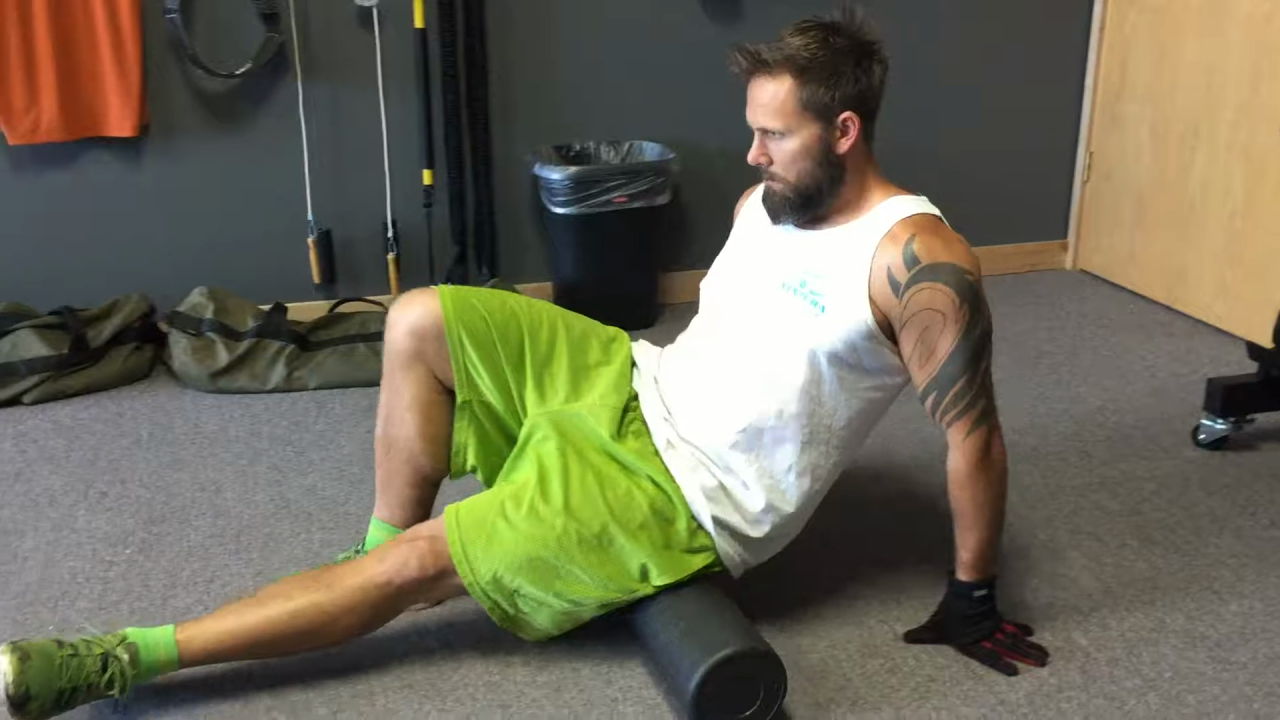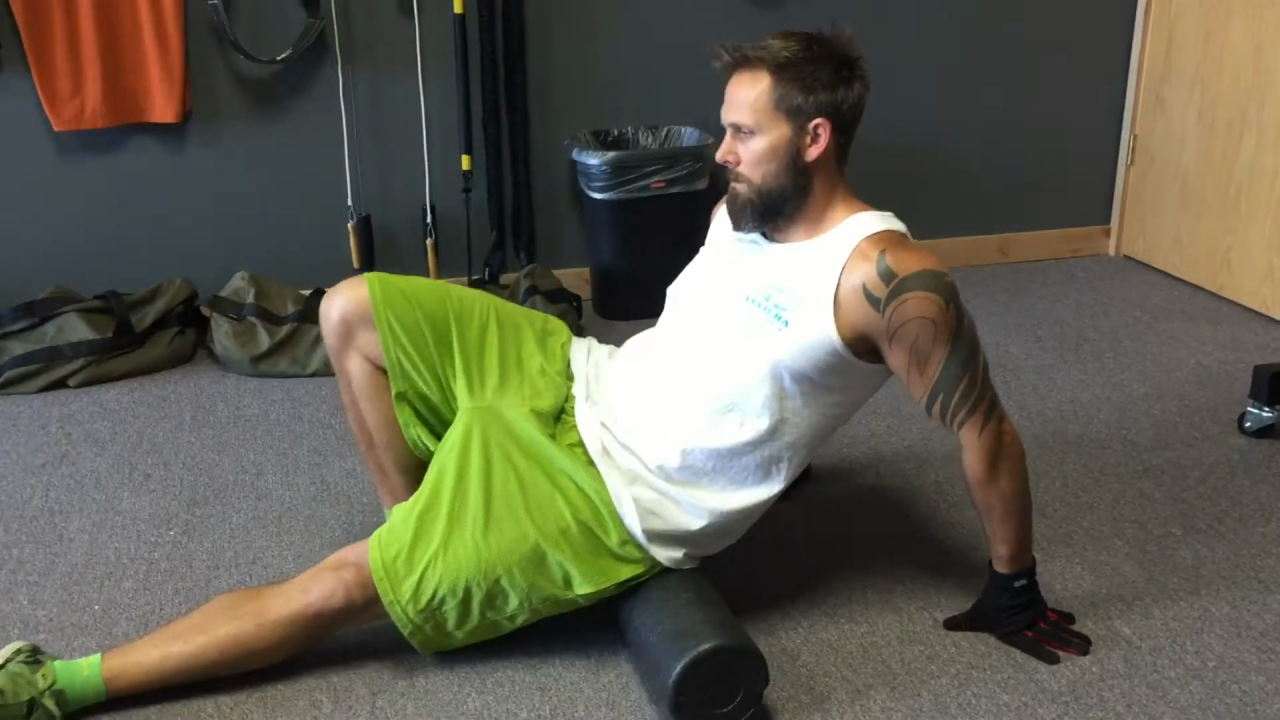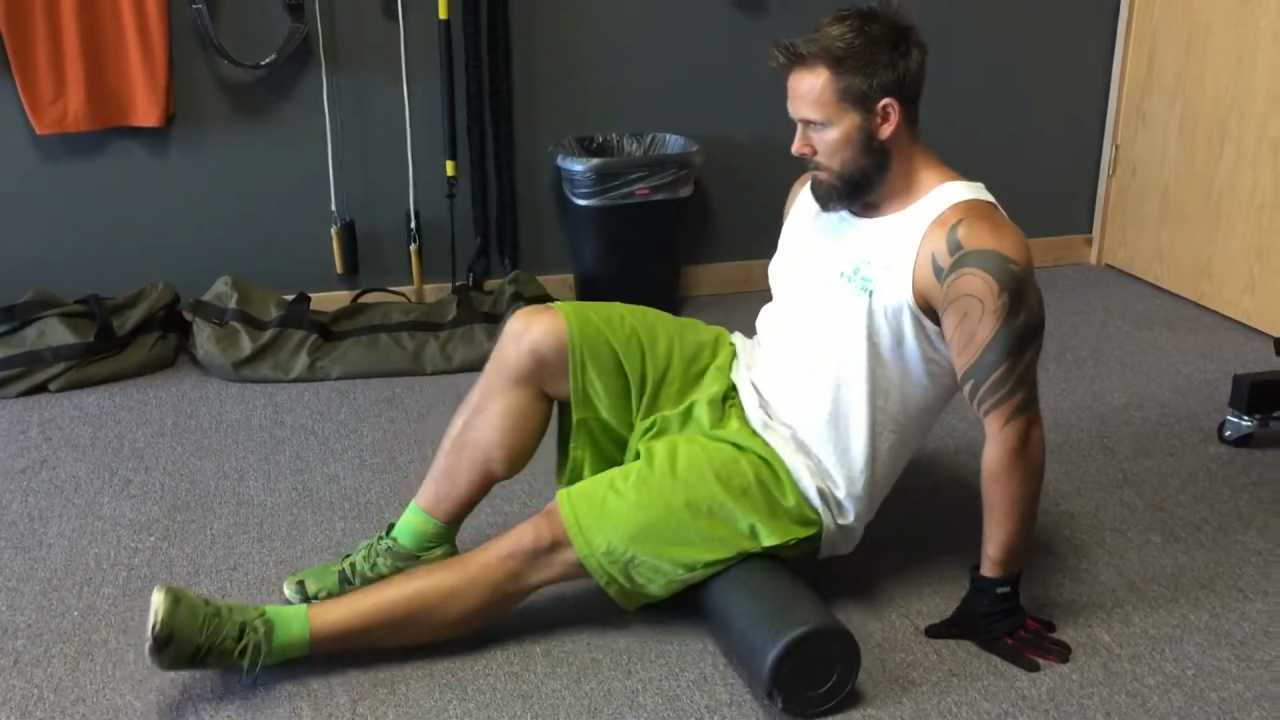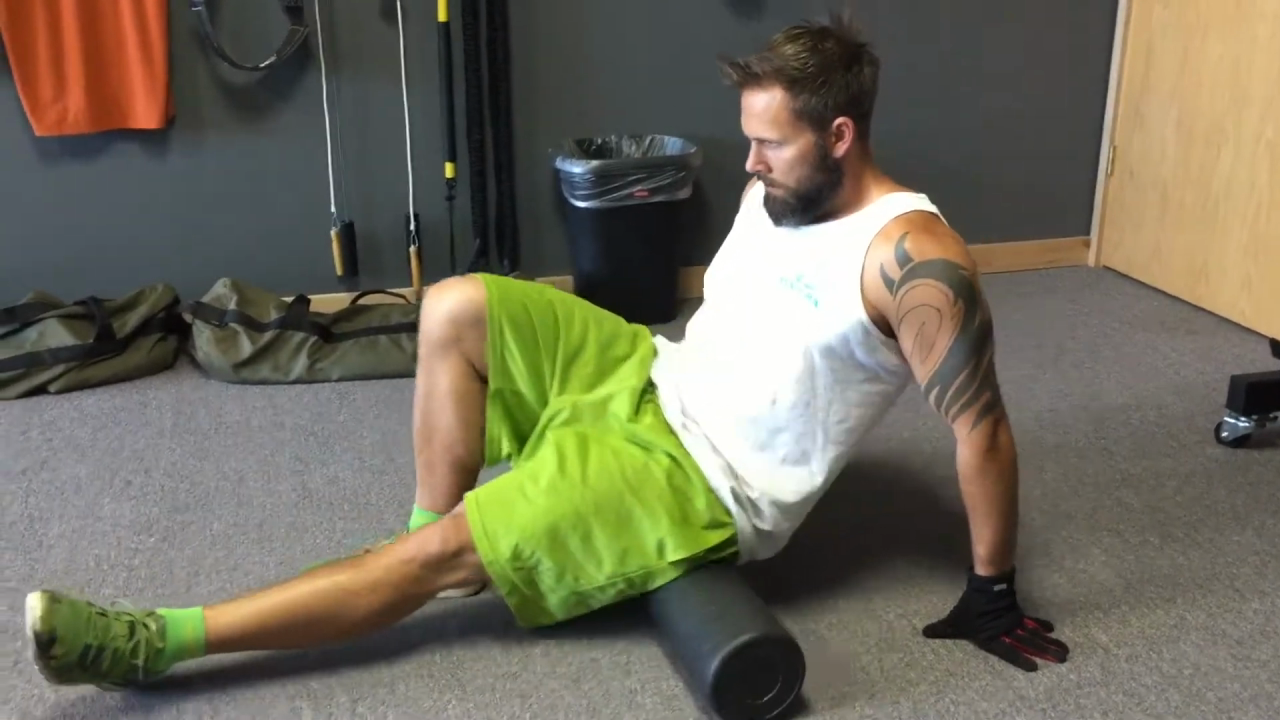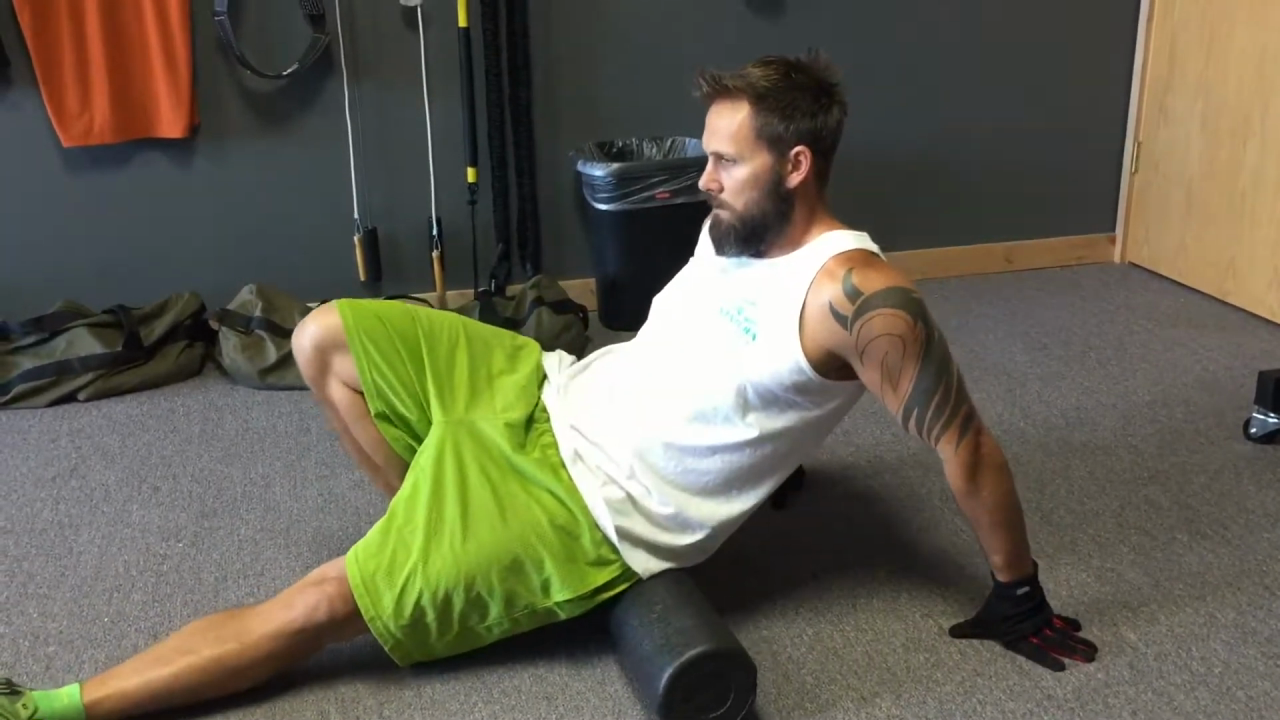
dt=1s
person 1, frame 1
left shoulder: (916, 258)
right shoulder: (769, 202)
left elbow: (972, 436)
left wrist: (972, 602)
left hip: (682, 499)
right hip: (635, 391)
left knee: (420, 565)
right knee: (424, 322)
right ankle: (374, 550)
person 1, frame 2
left shoulder: (882, 275)
right shoulder: (743, 209)
left elbow: (986, 434)
left wrist: (1014, 589)
left hip: (613, 499)
right hip: (576, 386)
left knee: (343, 585)
right knee: (354, 310)
right ankle: (422, 528)
person 1, frame 3
left shoulder: (966, 244)
right shoulder: (818, 190)
left elbow: (1011, 426)
left wrist: (995, 596)
left hip: (785, 475)
right hip: (732, 381)
left knee: (539, 545)
right knee: (535, 337)
left ankle: (267, 635)
right ankle: (410, 549)
person 1, frame 4
left shoulder: (909, 255)
right shoulder: (773, 190)
left elbow: (979, 428)
left wrist: (992, 595)
left hip: (702, 482)
right hip: (654, 384)
left knee: (445, 555)
right knee: (459, 309)
left ankle: (161, 640)
right ankle: (423, 526)
person 1, frame 5
left shoulder: (852, 294)
right shoulder: (738, 225)
left elbow: (964, 445)
left wrist: (1016, 596)
left hip: (595, 512)
right hip: (551, 399)
left knee: (326, 602)
right knee: (326, 338)
right ankle: (436, 532)
